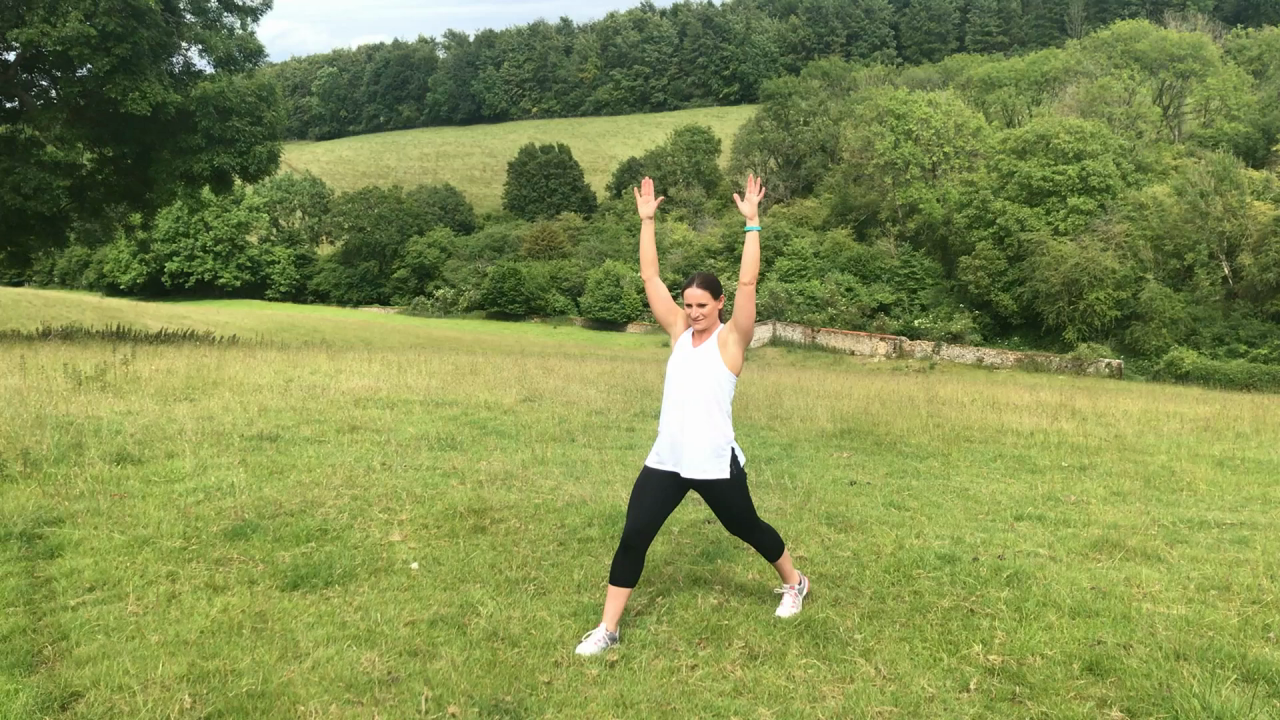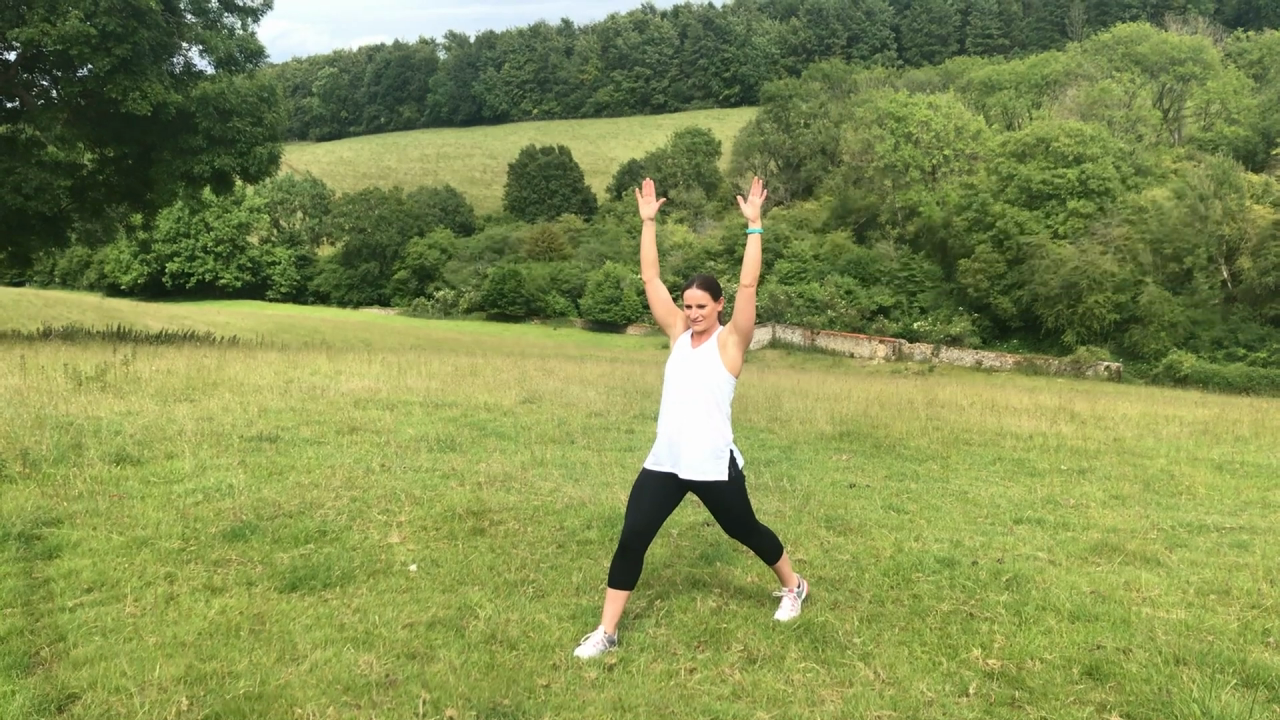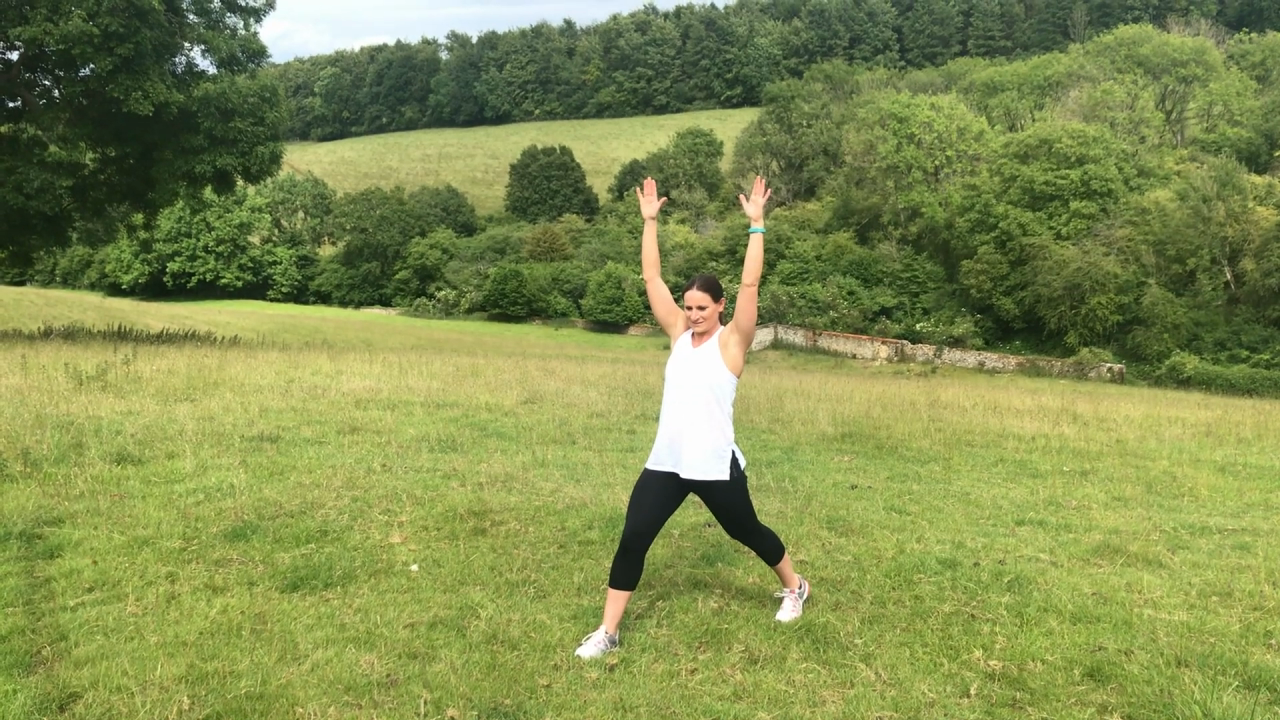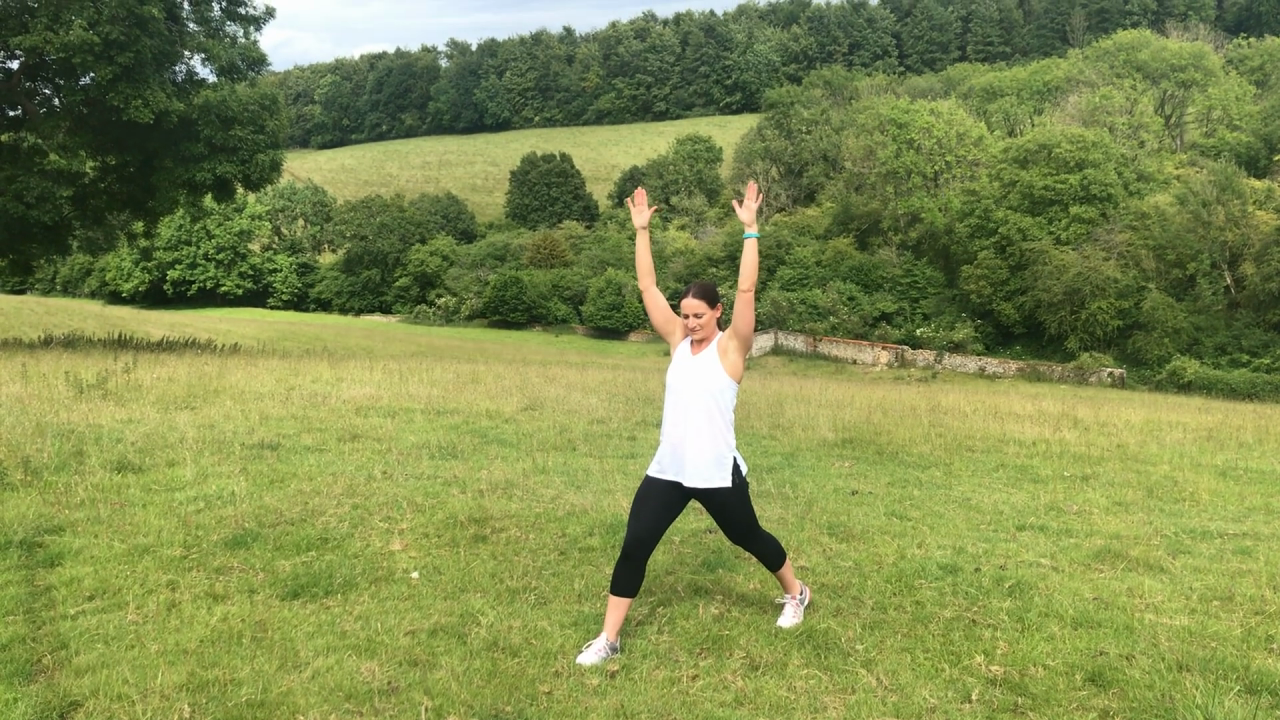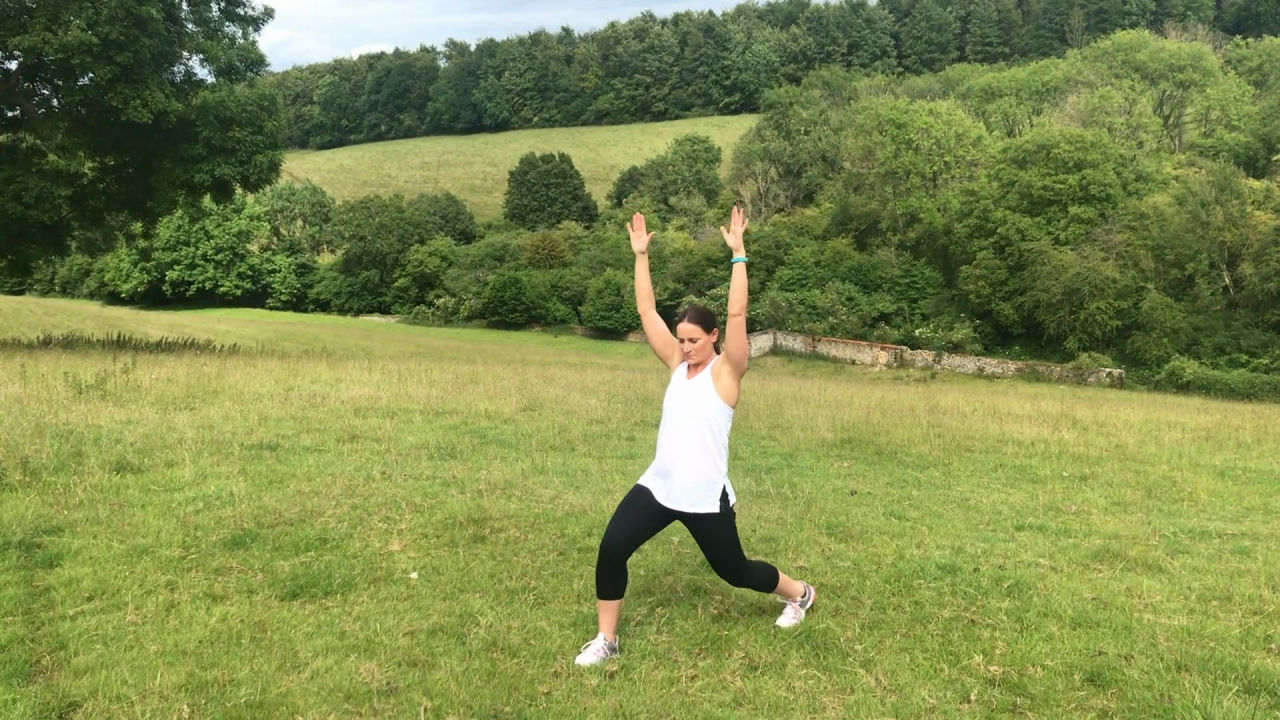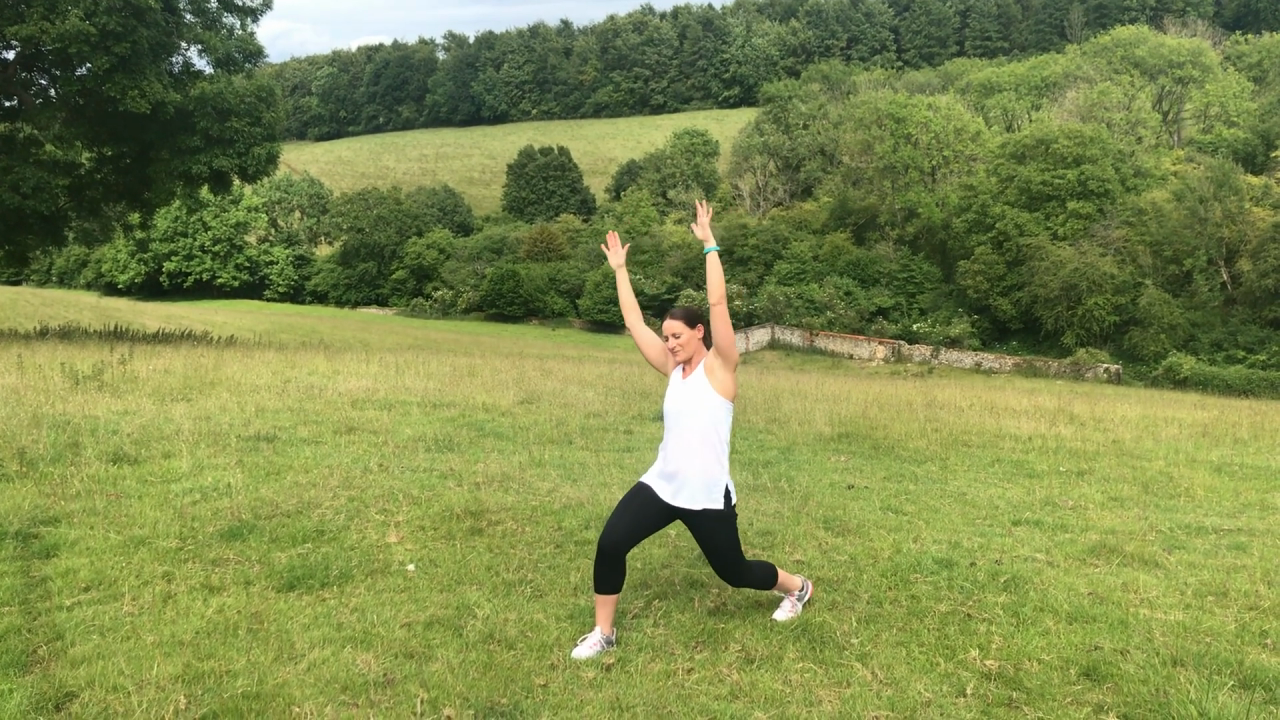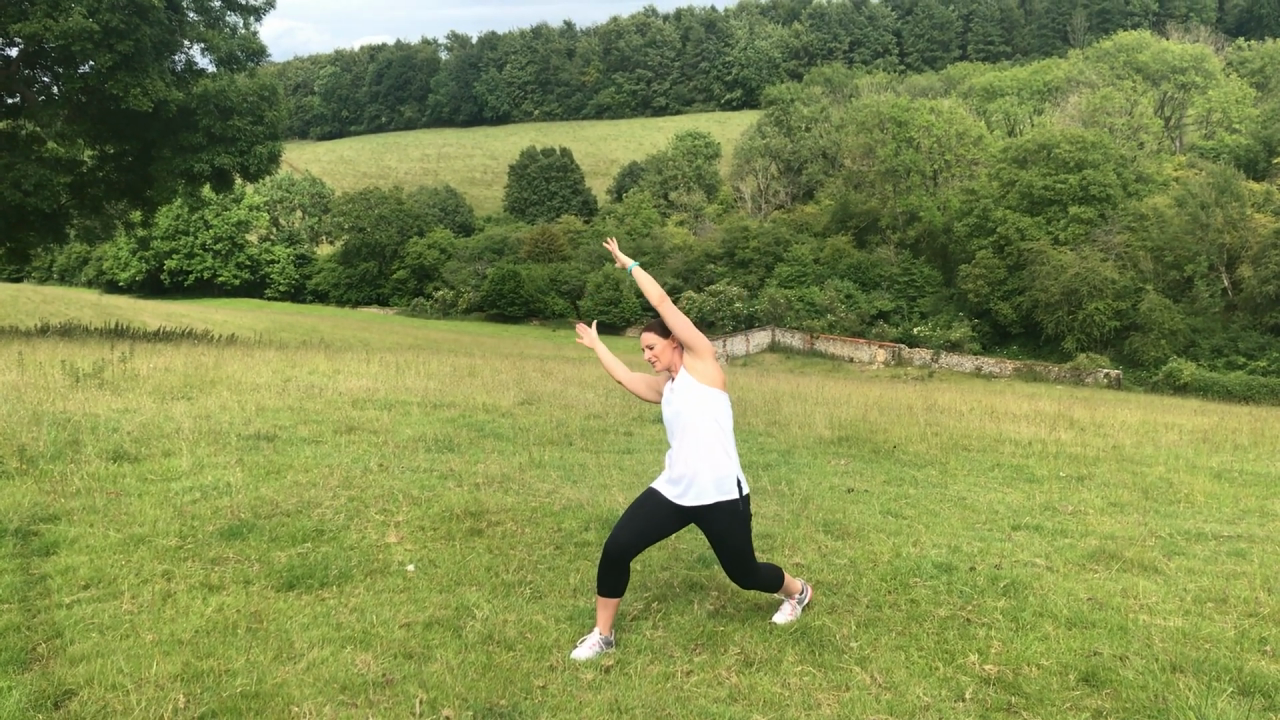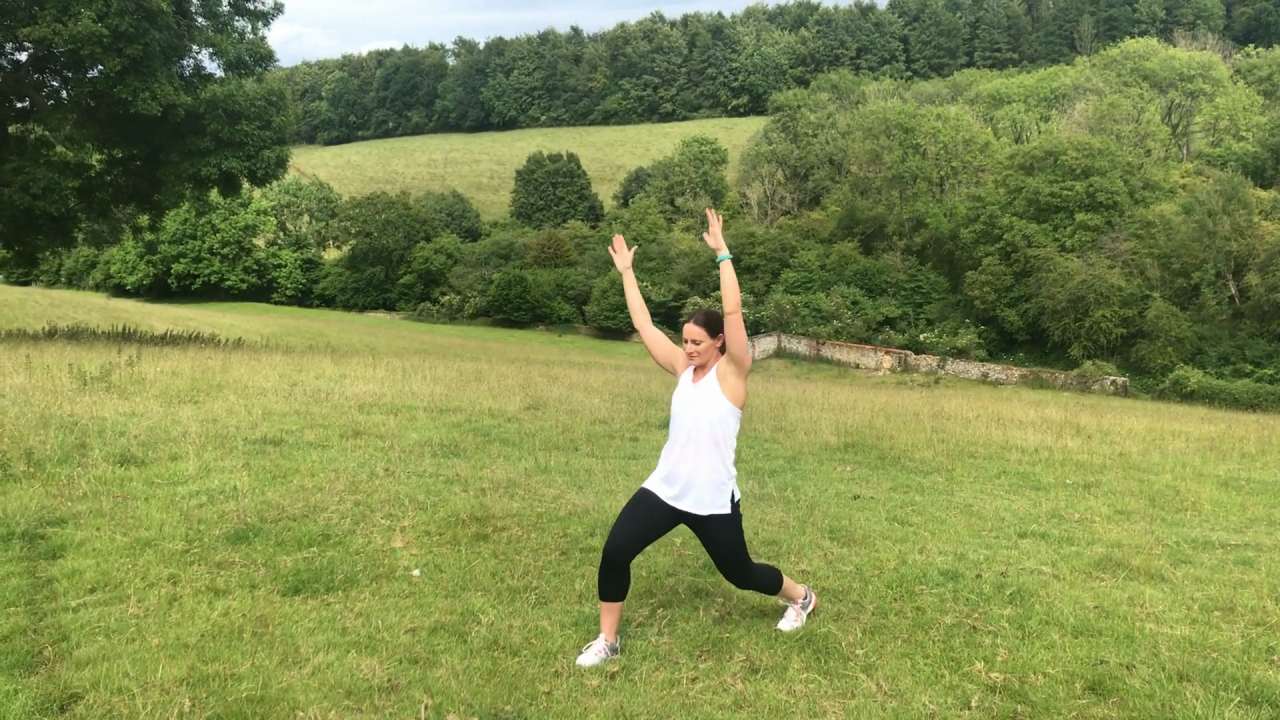
dt=0.7s
person 1, frame 1
left shoulder: (730, 340)
right shoulder: (679, 331)
left elbow: (747, 283)
right elbow: (650, 276)
left wrist: (751, 222)
right wrist: (647, 220)
left hip: (715, 463)
right hip: (666, 460)
left knee: (748, 529)
right knee: (633, 538)
left ankle: (794, 583)
right ankle: (607, 628)
person 1, frame 2
left shoulder: (730, 341)
right shoulder: (678, 332)
left elbow: (748, 285)
right elbow: (650, 278)
left wrist: (753, 225)
right wrist: (648, 221)
left hip: (713, 466)
right hip: (665, 462)
left knee: (746, 531)
right knee: (631, 540)
left ankle: (793, 586)
right ankle: (606, 632)
person 1, frame 3
left shoulder: (731, 341)
right shoulder: (679, 333)
left elbow: (749, 284)
right elbow: (652, 277)
left wrist: (756, 224)
right wrist: (649, 221)
left hip: (716, 466)
right hip: (666, 462)
left knee: (748, 532)
right knee: (632, 540)
left ankle: (794, 587)
right ankle: (607, 632)
person 1, frame 4
left shoulder: (730, 348)
right shoulder: (678, 340)
left elbow: (746, 290)
right elbow: (647, 285)
left wrist: (750, 229)
right wrist: (641, 230)
left hip: (718, 473)
right hip: (668, 470)
left knee: (750, 538)
right knee: (633, 548)
left ankle: (796, 593)
right ankle: (608, 639)
person 1, frame 5
left shoulder: (726, 371)
right shoulder: (677, 364)
left elbow: (737, 314)
right elbow: (646, 310)
left wrist: (738, 253)
right wrist: (641, 254)
left hip: (706, 496)
right hip: (659, 487)
left knee: (733, 570)
right knee: (611, 549)
left ankle: (799, 594)
right ankle: (606, 639)
person 1, frame 6
left shoulder: (720, 366)
right shoulder: (673, 368)
left elbow: (718, 303)
right elbow: (635, 322)
left wrist: (709, 244)
right wrist: (620, 269)
left hip: (708, 496)
right hip: (662, 486)
left knee: (734, 572)
right knee: (610, 544)
left ankle: (797, 587)
right ankle: (603, 633)
person 1, frame 7
left shoulder: (700, 360)
right shoulder: (663, 386)
left elbow: (662, 302)
right elbow: (622, 374)
left wrist: (628, 264)
right wrist: (594, 342)
left hip: (721, 493)
right hip: (674, 490)
left knee: (743, 574)
right knee: (615, 550)
left ankle: (798, 590)
right ankle: (601, 634)
person 1, frame 8
left shoulder: (732, 371)
right shoulder: (684, 368)
left elbow: (732, 311)
right elbow: (644, 326)
left wrist: (721, 251)
right wrist: (626, 271)
left hip: (712, 501)
right hip: (664, 489)
left knee: (740, 574)
right knee: (614, 552)
left ankle: (800, 597)
right ankle: (607, 640)
